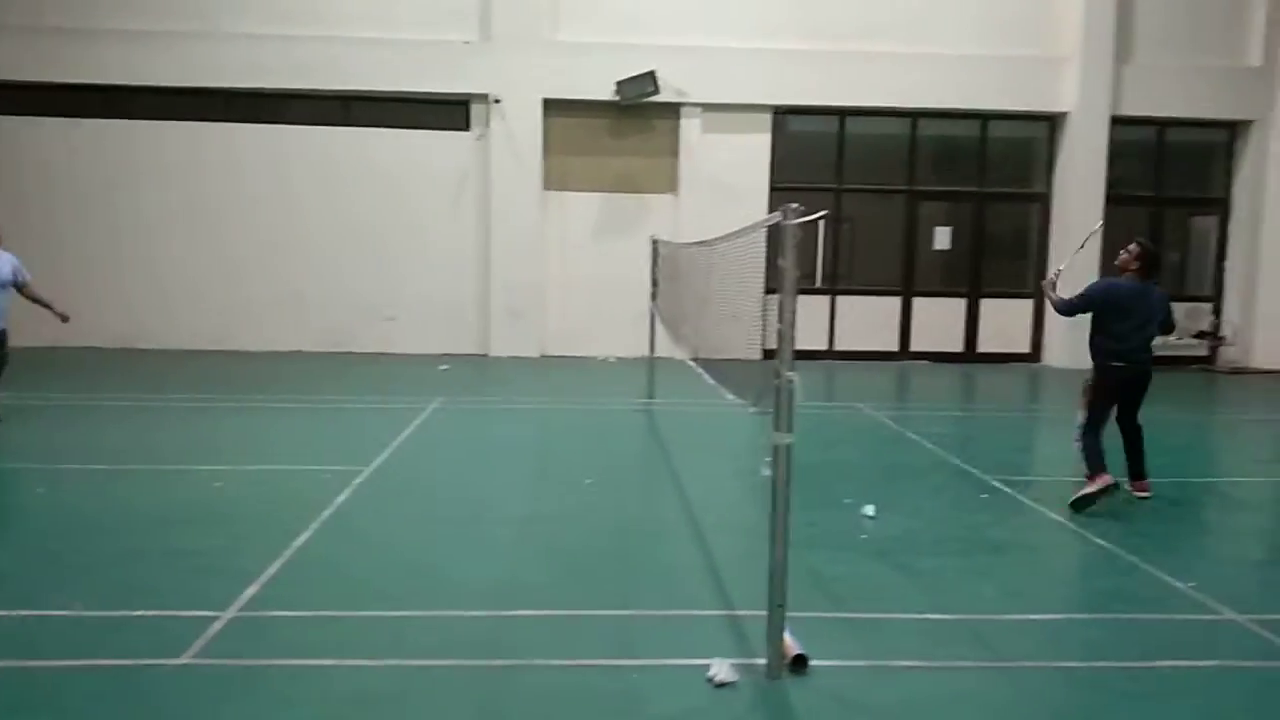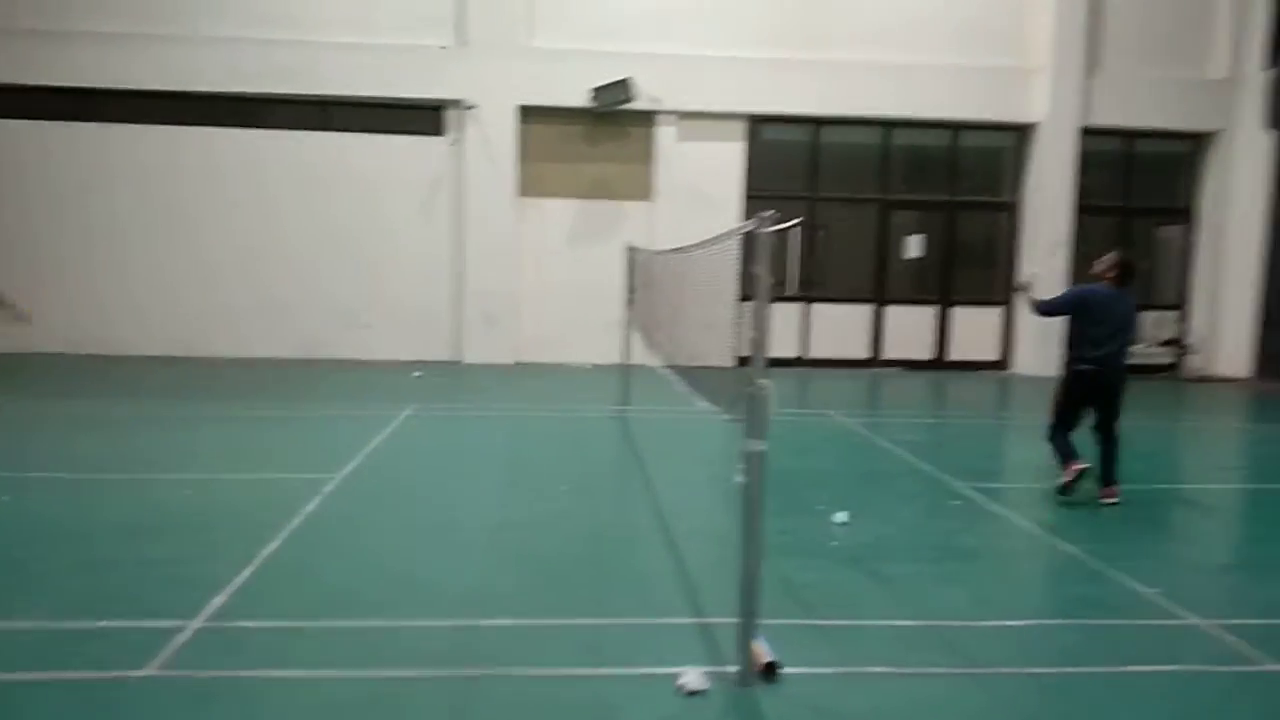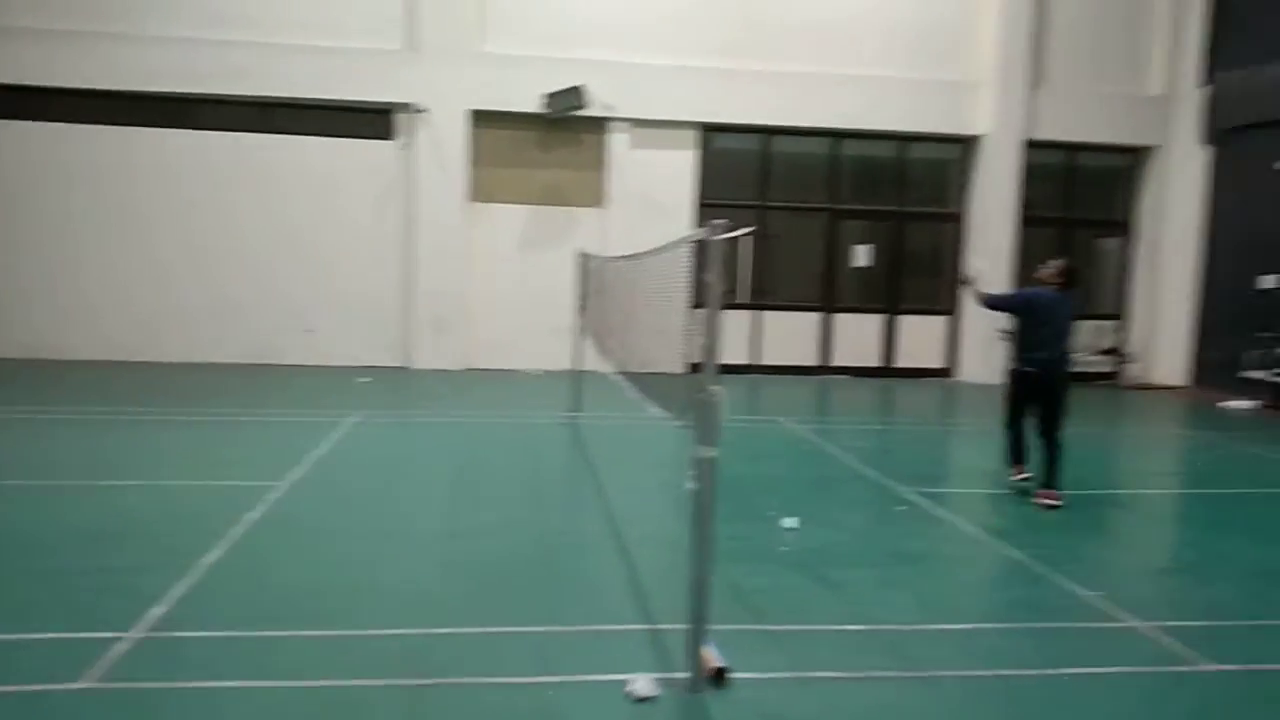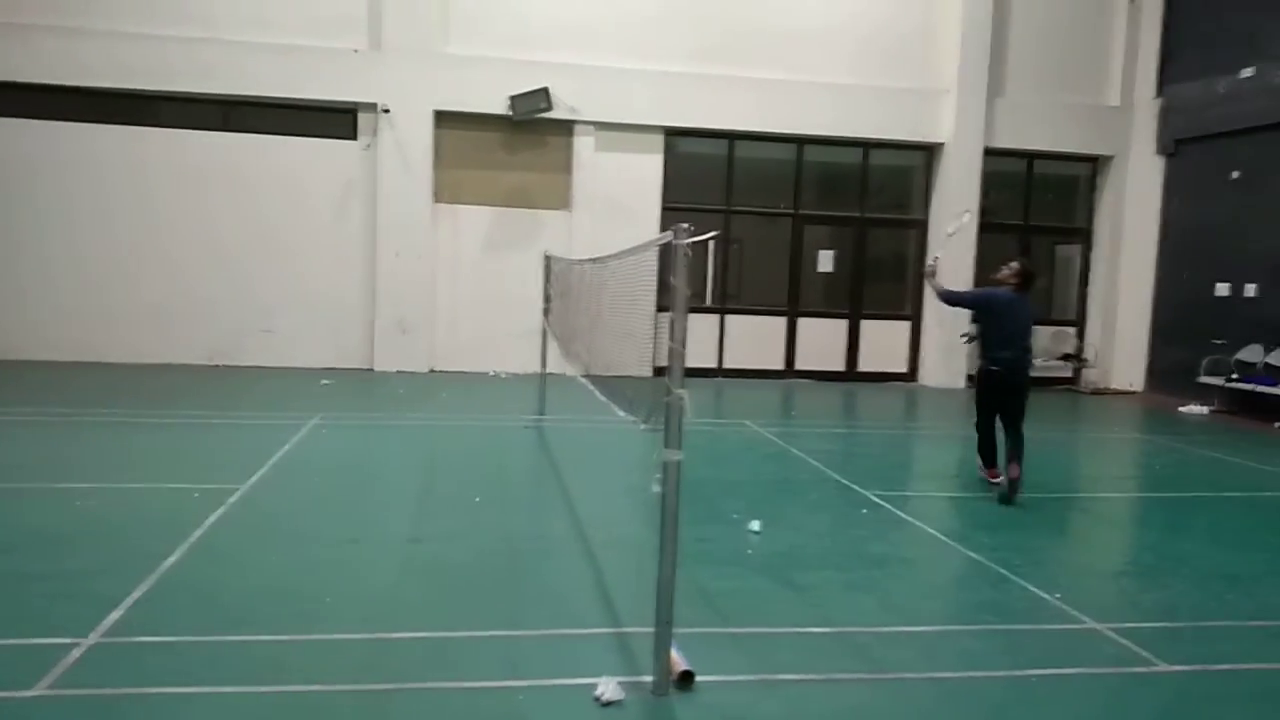
dt=0.1s
person 1, frame 1
left shoulder: (1108, 288)
right shoulder: (1158, 294)
left elbow: (1068, 308)
right elbow: (1168, 328)
left wrist: (1050, 292)
left hip: (1110, 369)
right hip: (1141, 369)
left knee: (1090, 429)
right knee: (1129, 421)
left ankle: (1099, 476)
right ankle: (1140, 481)
person 1, frame 2
left shoulder: (1084, 294)
right shoulder: (1128, 303)
left elbow: (1045, 309)
left wrist: (1025, 293)
left hip: (1083, 372)
right hip: (1114, 375)
left knee: (1059, 427)
right knee: (1106, 429)
left ankle: (1072, 465)
right ankle: (1109, 487)
person 1, frame 3
left shoulder: (1032, 297)
right shoulder: (1067, 303)
left elbow: (992, 302)
left wrist: (970, 285)
left hip: (1027, 372)
right hip: (1056, 374)
left knee: (1014, 421)
right knee: (1050, 432)
left ankle: (1019, 467)
right ankle: (1051, 490)
person 1, frame 4
left shoulder: (990, 297)
right shoulder: (1024, 304)
left elbow: (950, 298)
left wrist: (931, 278)
left hip: (993, 370)
right hip: (1019, 372)
left knee: (986, 422)
right knee: (1013, 427)
left ankle: (992, 469)
right ankle: (1013, 469)
